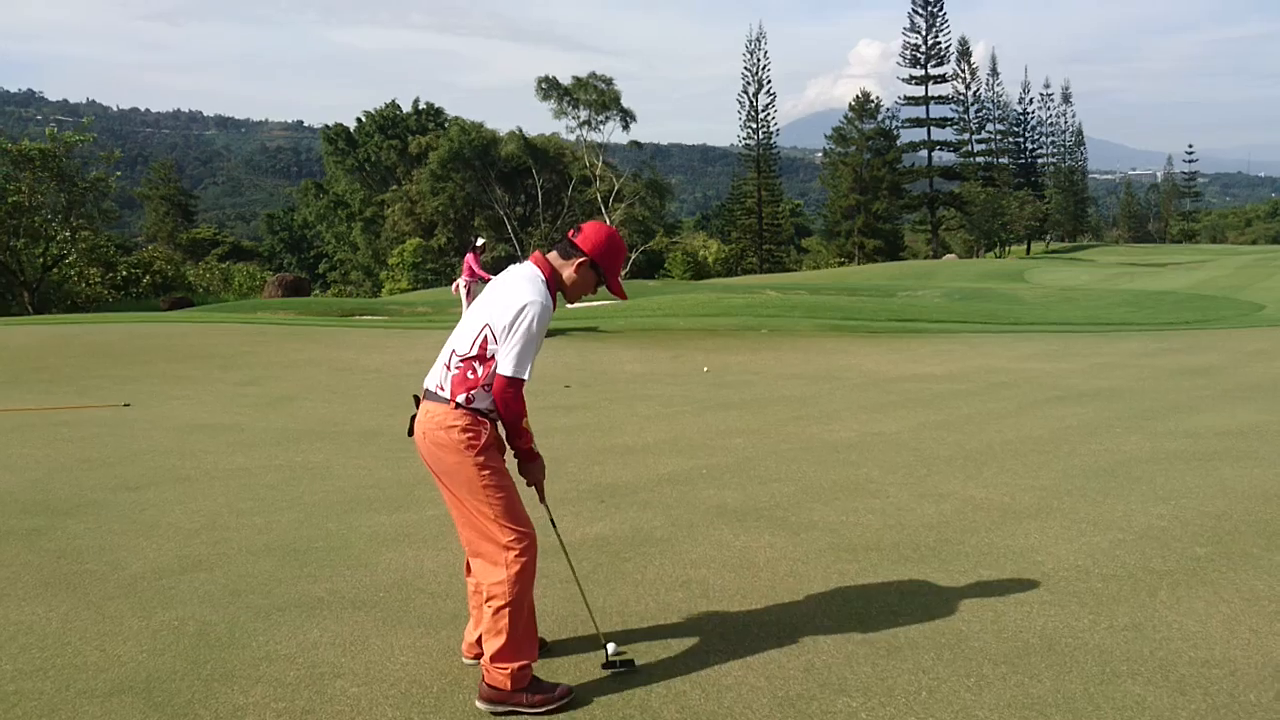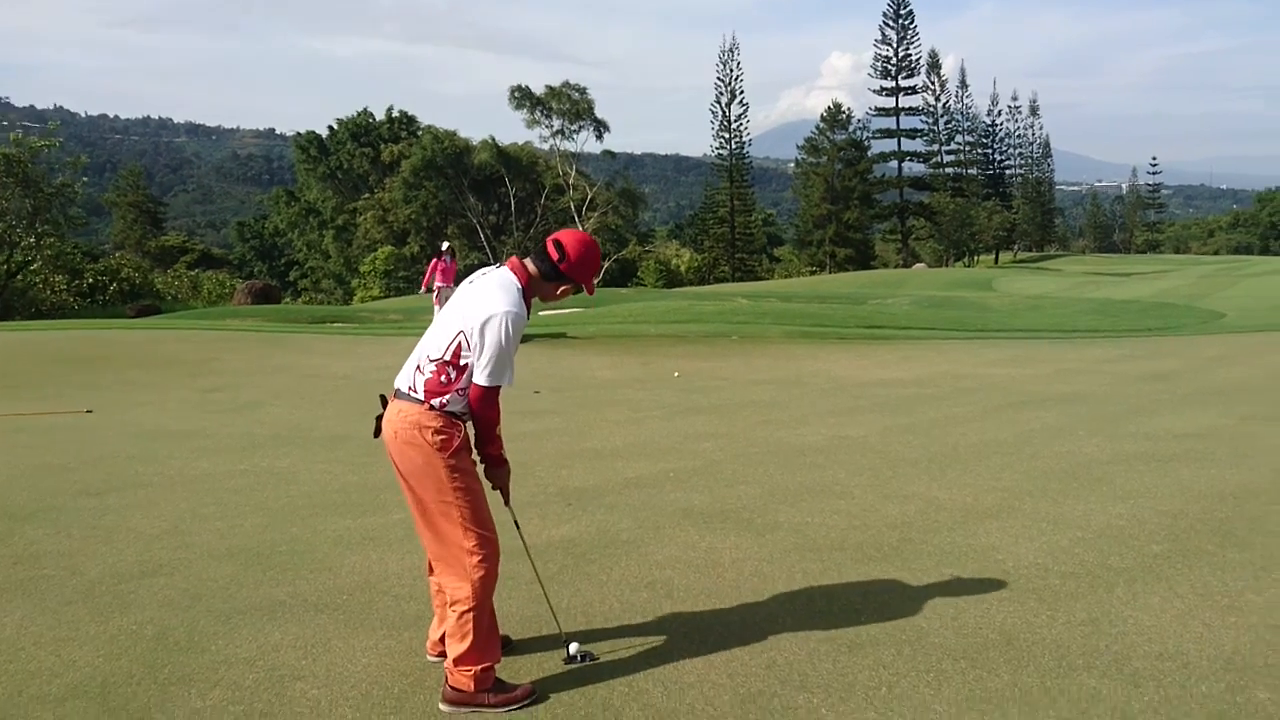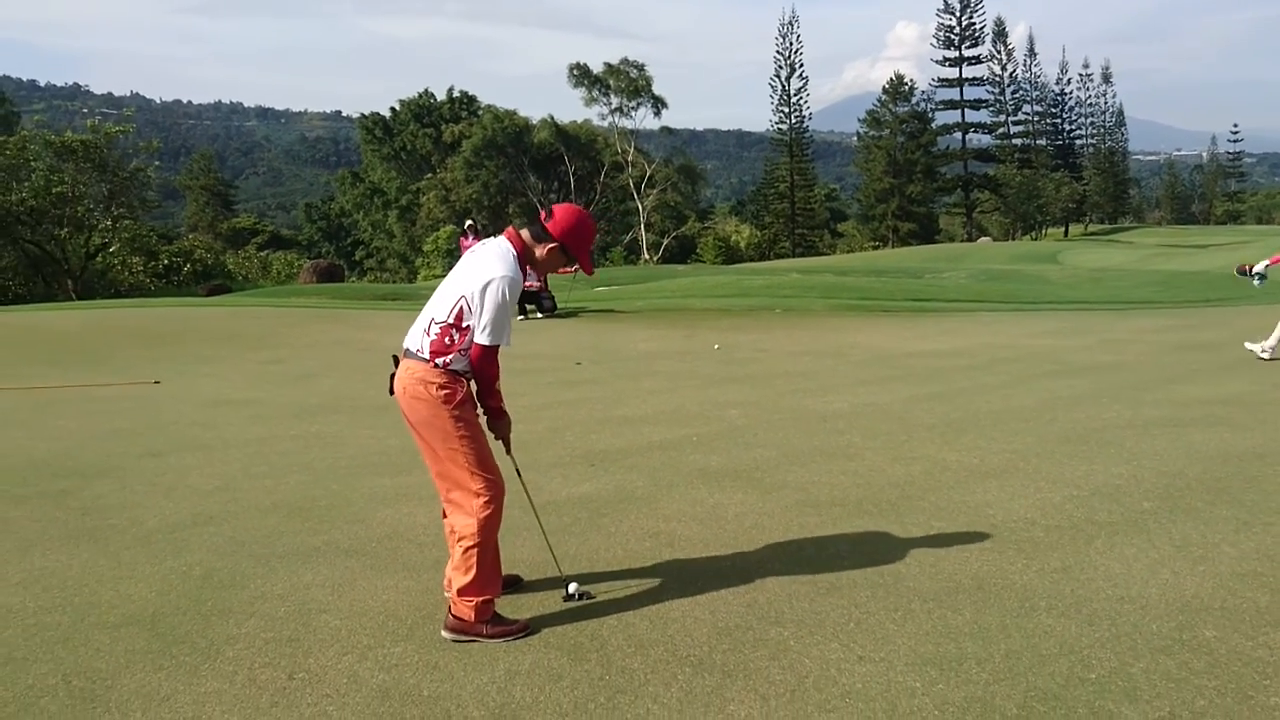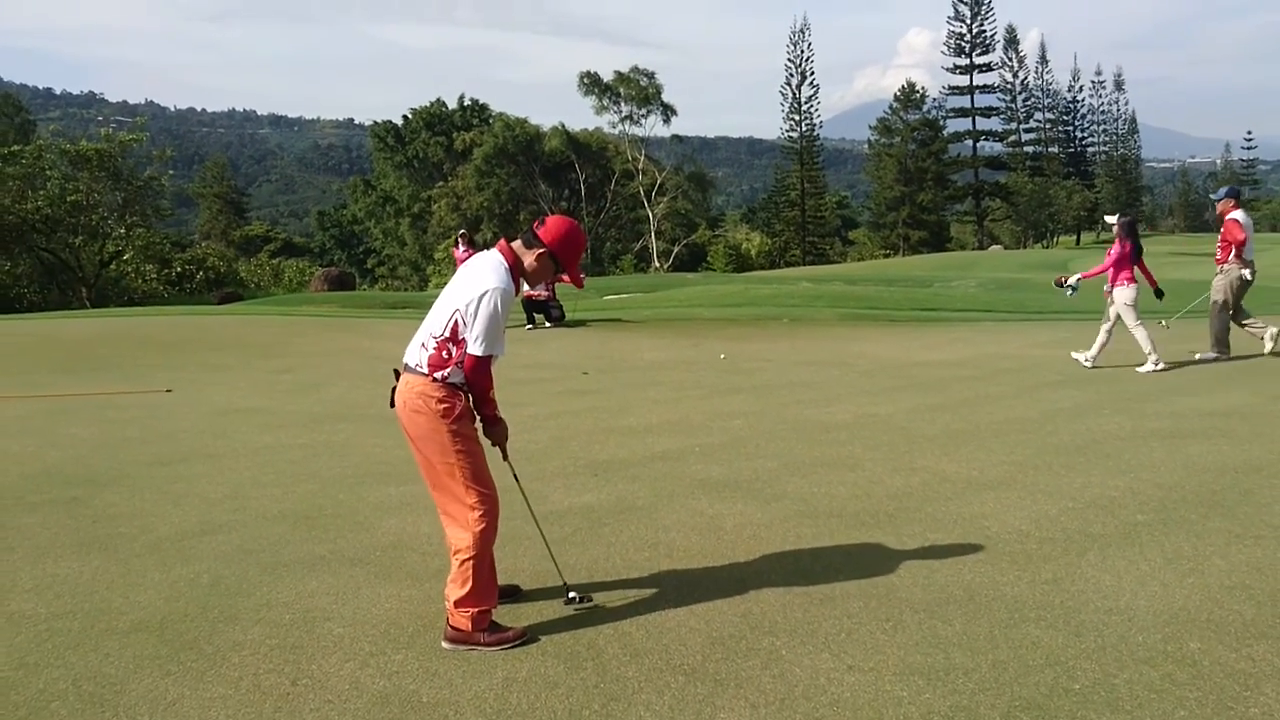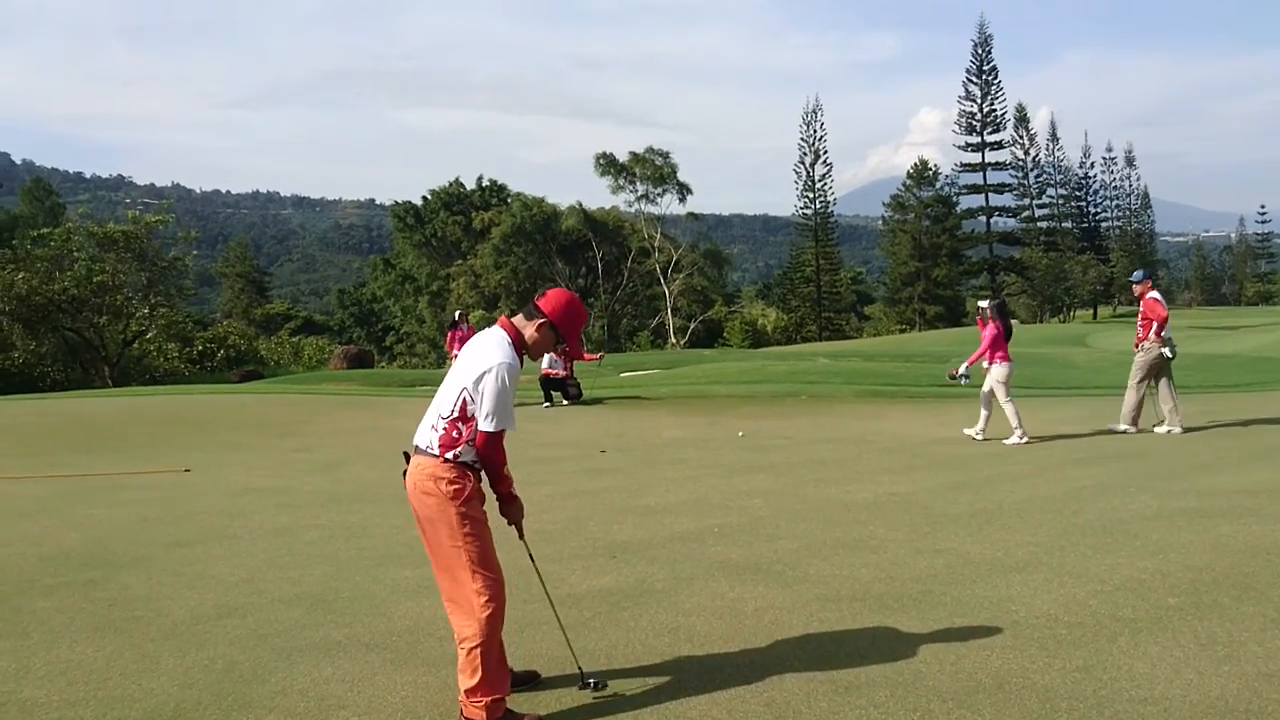
dt=1s
person 1, frame 1
left shoulder: (518, 275)
right shoulder: (534, 300)
right elbow: (506, 389)
left wrist: (519, 446)
right wrist: (527, 453)
left hip: (444, 415)
right hip: (459, 425)
left knee: (487, 538)
right knee: (512, 544)
left ankle: (483, 637)
right ankle: (505, 680)
person 1, frame 2
left shoulder: (490, 275)
right shoulder: (508, 310)
right elbow: (482, 396)
left wrist: (488, 454)
right wrist: (495, 459)
left hip: (407, 414)
right hip: (429, 426)
left knee: (450, 540)
right knee: (473, 550)
left ankle: (449, 635)
right ankle: (468, 680)
person 1, frame 3
left shoulder: (492, 246)
right shoulder: (504, 275)
right elbow: (482, 355)
left wrist: (488, 407)
right wrist: (496, 412)
left hip: (420, 372)
right hip: (434, 383)
left knee: (462, 486)
right knee: (481, 491)
left ankle: (465, 573)
right ankle: (469, 612)
person 1, frame 4
left shoulder: (487, 260)
right shoulder: (497, 287)
right elbow: (475, 366)
left wrist: (485, 413)
right wrist: (491, 418)
left hip: (423, 387)
right hip: (434, 397)
left knee: (462, 499)
right knee: (476, 506)
left ankle: (473, 584)
right ankle: (467, 622)
person 1, frame 5
left shoulder: (489, 339)
right shoulder: (503, 361)
right elbow: (488, 442)
left wrist: (502, 491)
right wrist: (507, 495)
left hip: (436, 470)
right hip: (445, 478)
left knee: (477, 583)
right knee: (481, 592)
left ankle: (493, 671)
